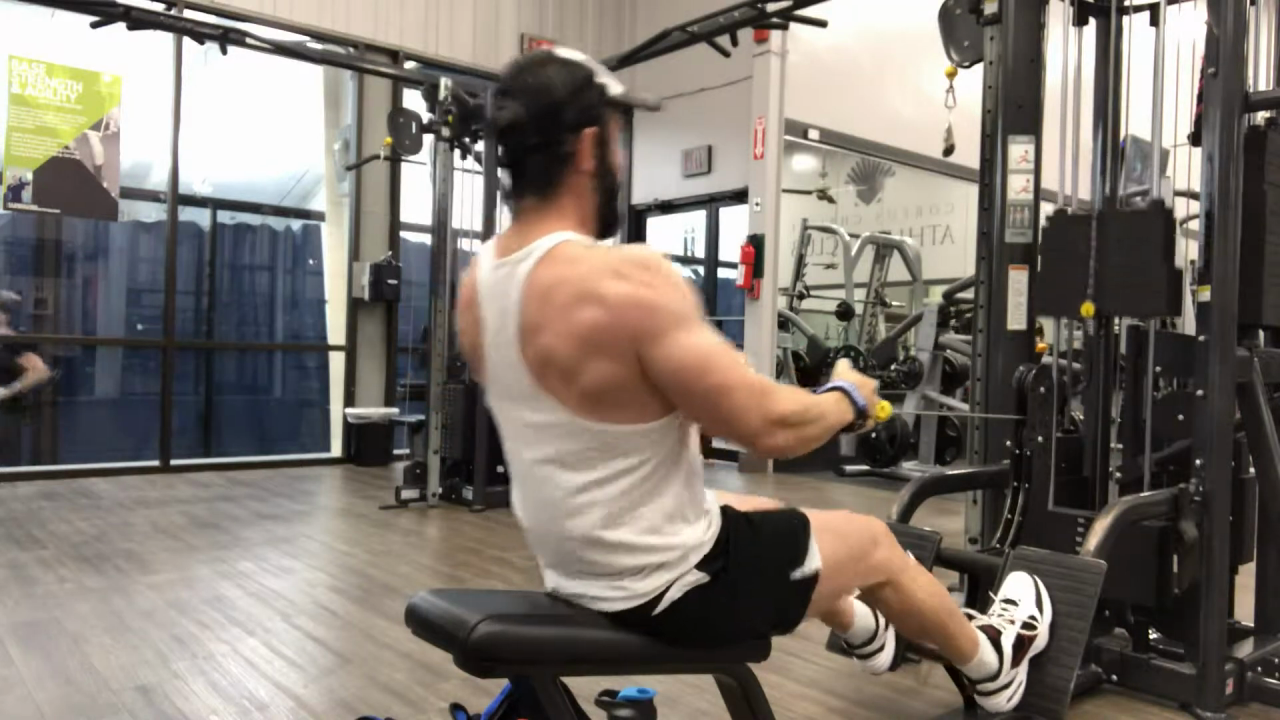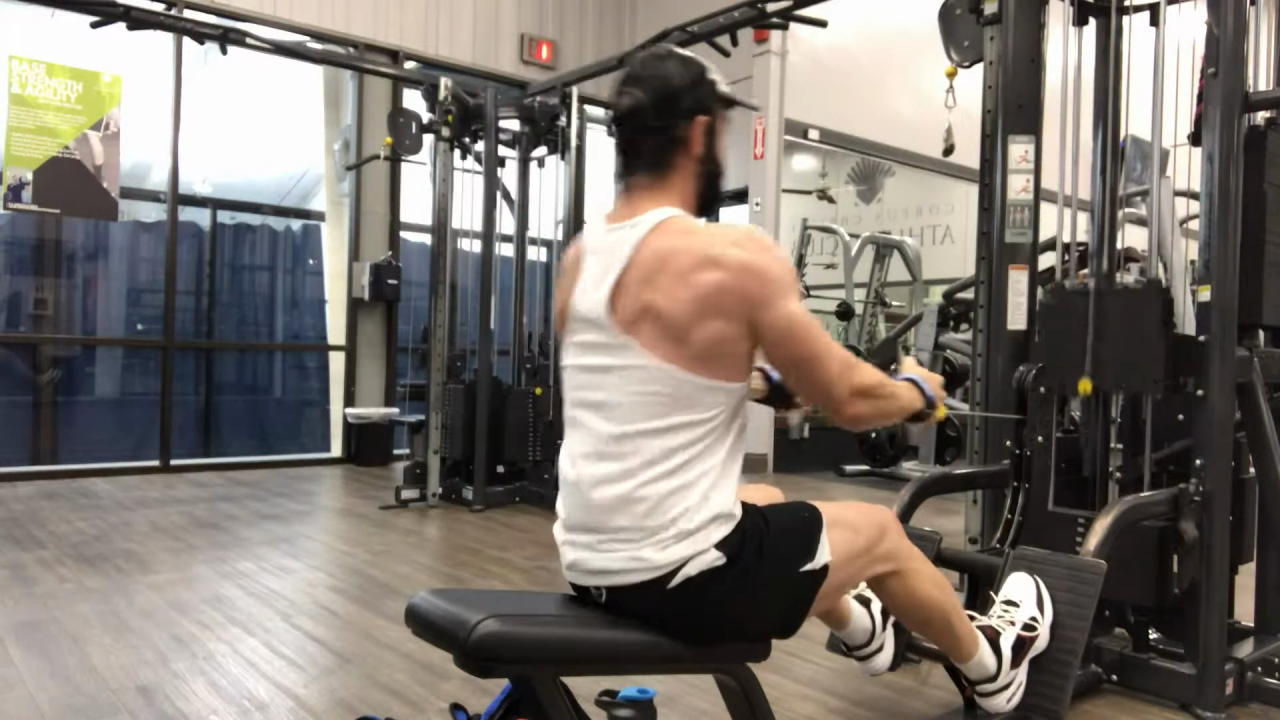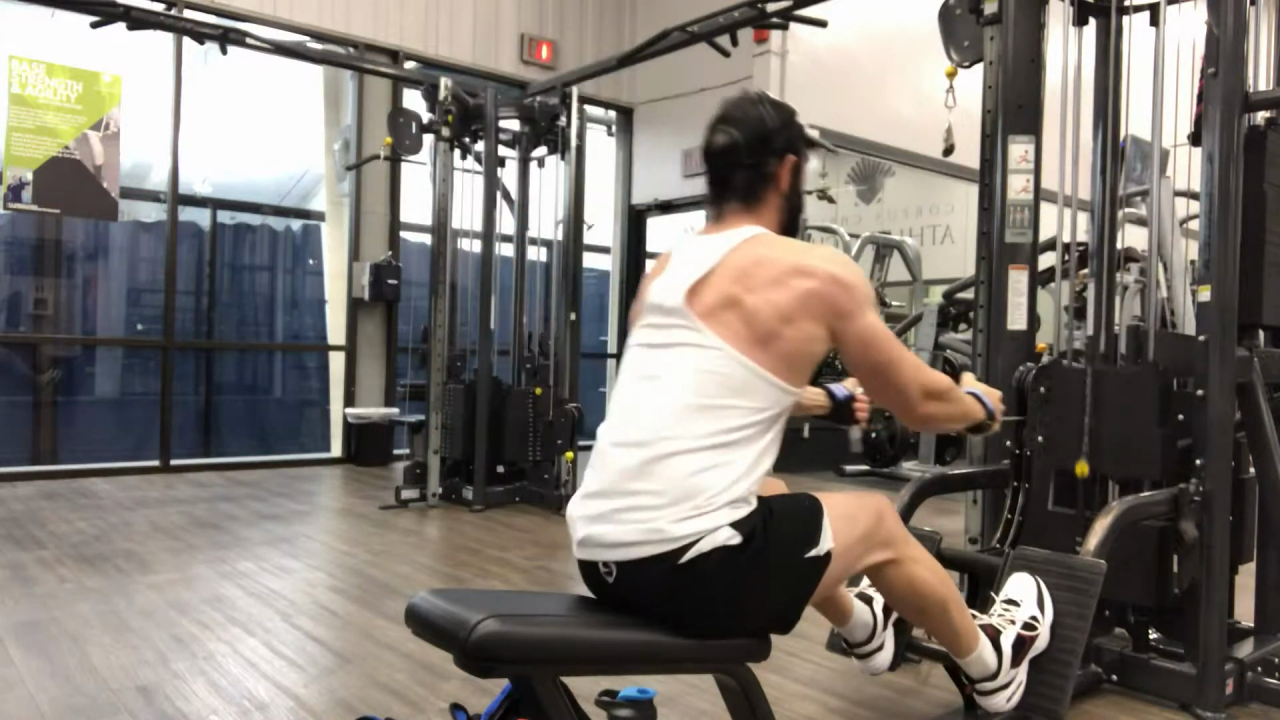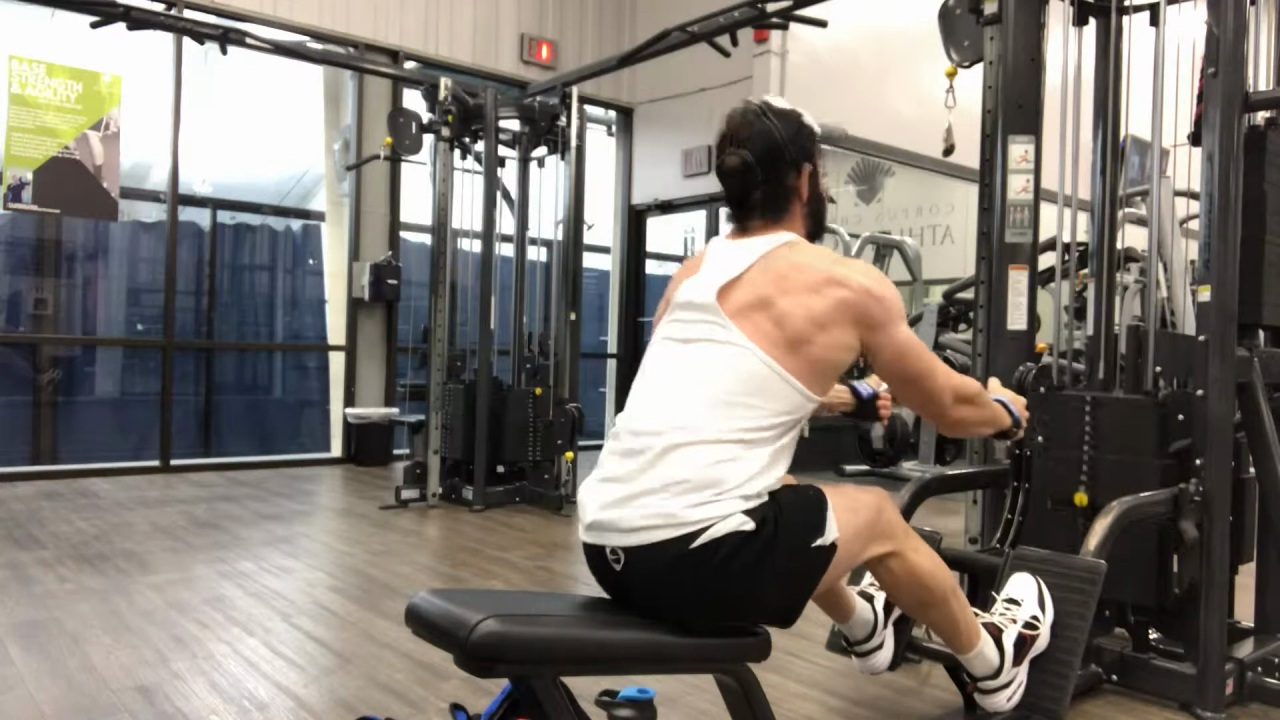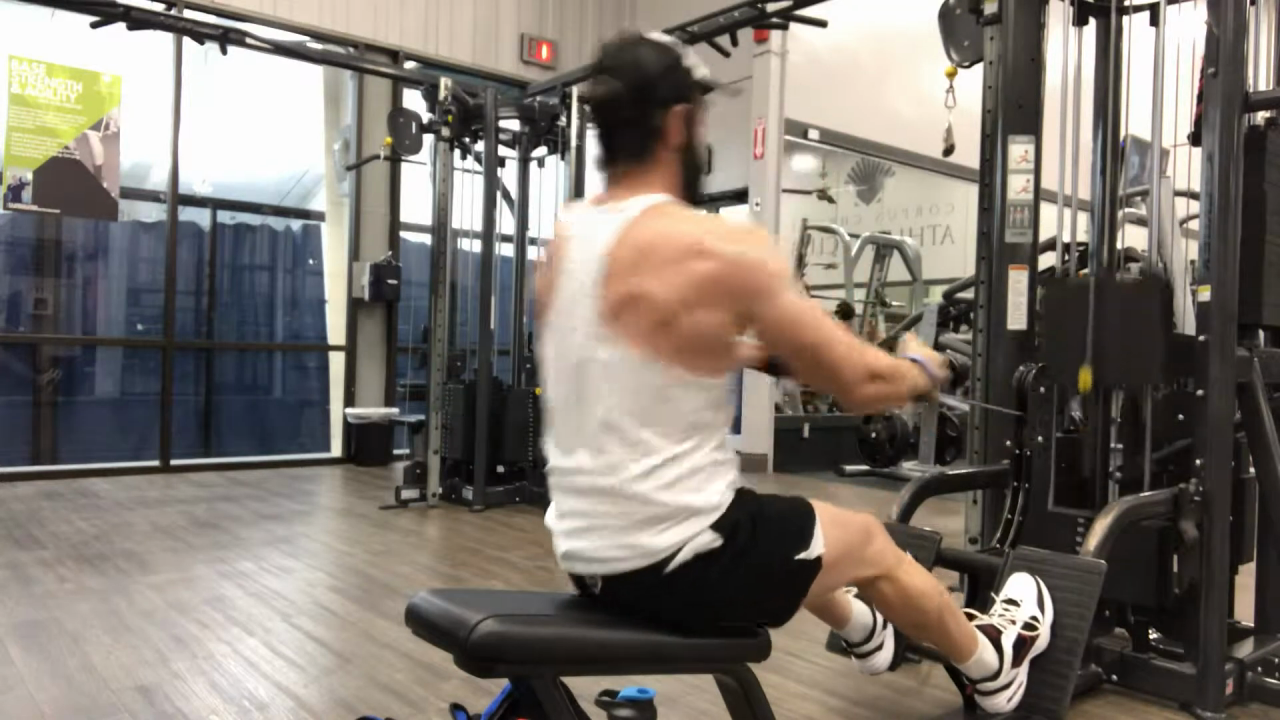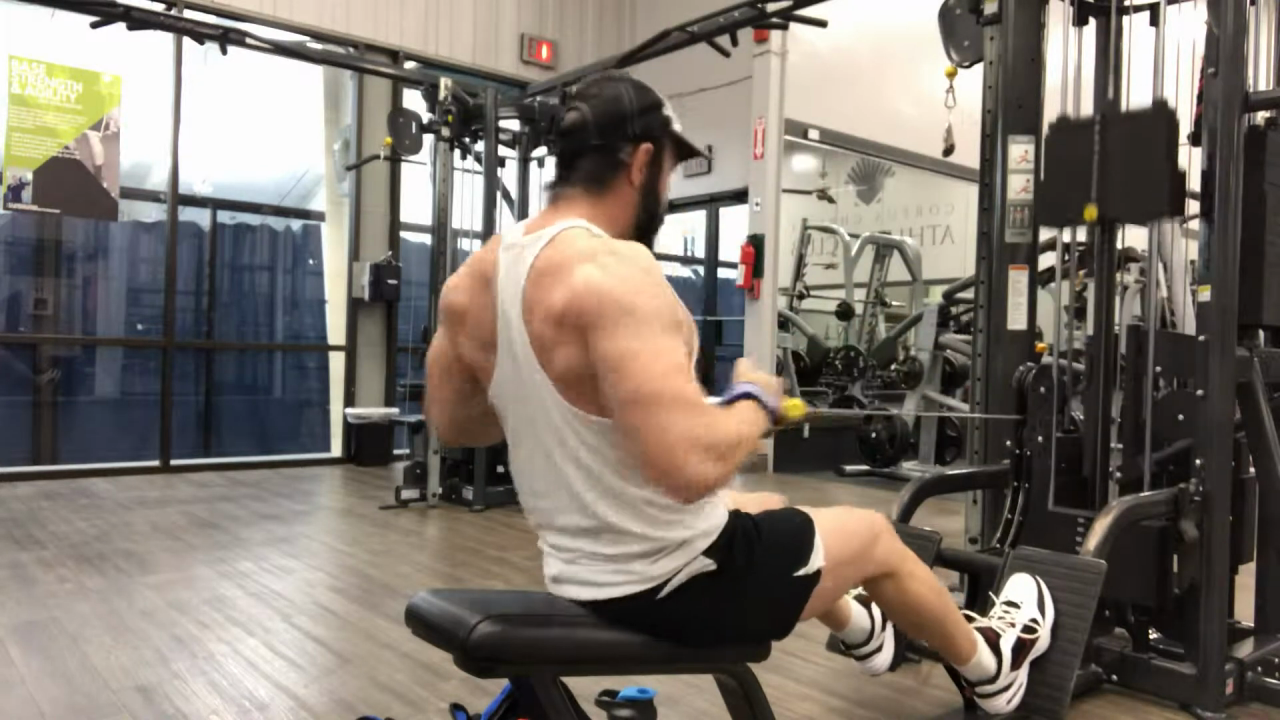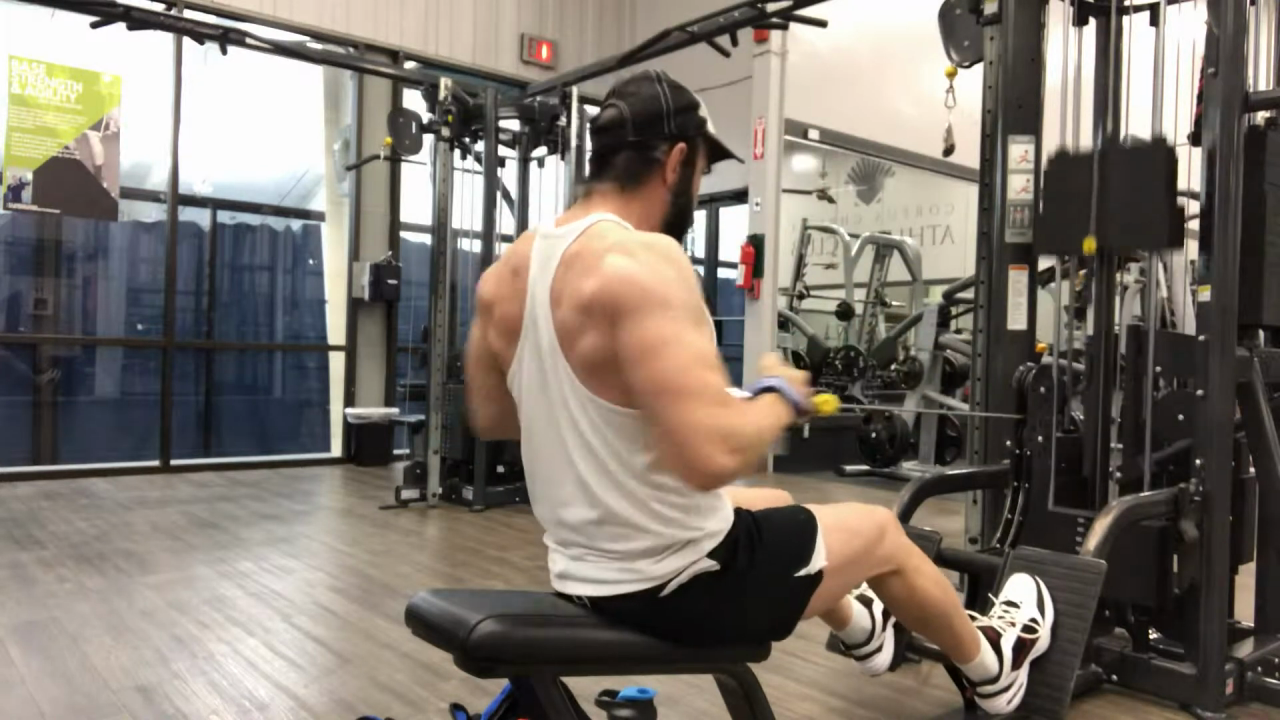
dt=0.3s
person 1, frame 1
left shoulder: (478, 285)
right shoulder: (624, 283)
right elbow: (768, 429)
left wrist: (698, 382)
right wrist: (850, 400)
left hip: (577, 575)
right hip: (662, 589)
left knee: (761, 513)
right knee: (867, 541)
left ankle: (865, 630)
right ankle: (992, 664)
person 1, frame 2
left shoulder: (581, 256)
right shoulder: (731, 256)
right elbow: (850, 399)
left wrist: (763, 379)
right wrist: (916, 390)
left hip: (591, 569)
right hip: (676, 575)
left knee: (765, 503)
right knee: (878, 533)
left ankle: (862, 630)
person 1, frame 3
left shoulder: (665, 267)
right shoulder: (818, 274)
right elbow: (919, 401)
left wrist: (829, 399)
right wrist: (979, 404)
left hip: (600, 555)
right hip: (689, 565)
left knee: (769, 501)
right knee: (876, 522)
left ankle: (866, 629)
right ankle: (992, 667)
person 1, frame 4
left shoulder: (693, 270)
right shoulder: (848, 285)
right elbow: (949, 406)
left wrist: (853, 398)
right wrist: (1006, 411)
left hip: (607, 543)
right hip: (697, 554)
right knee: (877, 515)
left ankle: (866, 628)
right ankle: (993, 665)
person 1, frame 5
left shoulder: (565, 240)
right shoulder: (714, 248)
right elbow: (866, 381)
left wrist: (752, 348)
right wrist: (922, 366)
left hip: (588, 557)
right hip: (672, 566)
left knee: (786, 522)
right knee: (865, 537)
left ankle: (863, 632)
person 1, frame 6
left shoulder: (473, 278)
right shoulder: (610, 272)
left elbow: (451, 424)
right elbow: (692, 465)
right wrist: (752, 403)
left hip: (581, 575)
right hip: (670, 582)
left knee: (768, 509)
right knee: (870, 533)
left ankle: (863, 628)
right ankle: (991, 667)
person 1, frame 7
left shoulder: (508, 269)
right shoulder: (639, 264)
left elbow: (493, 416)
right elbow: (713, 455)
right wrist: (777, 395)
left hip: (584, 576)
right hip: (679, 586)
left knee: (772, 503)
right knee: (875, 529)
left ankle: (864, 629)
right ankle: (992, 668)
